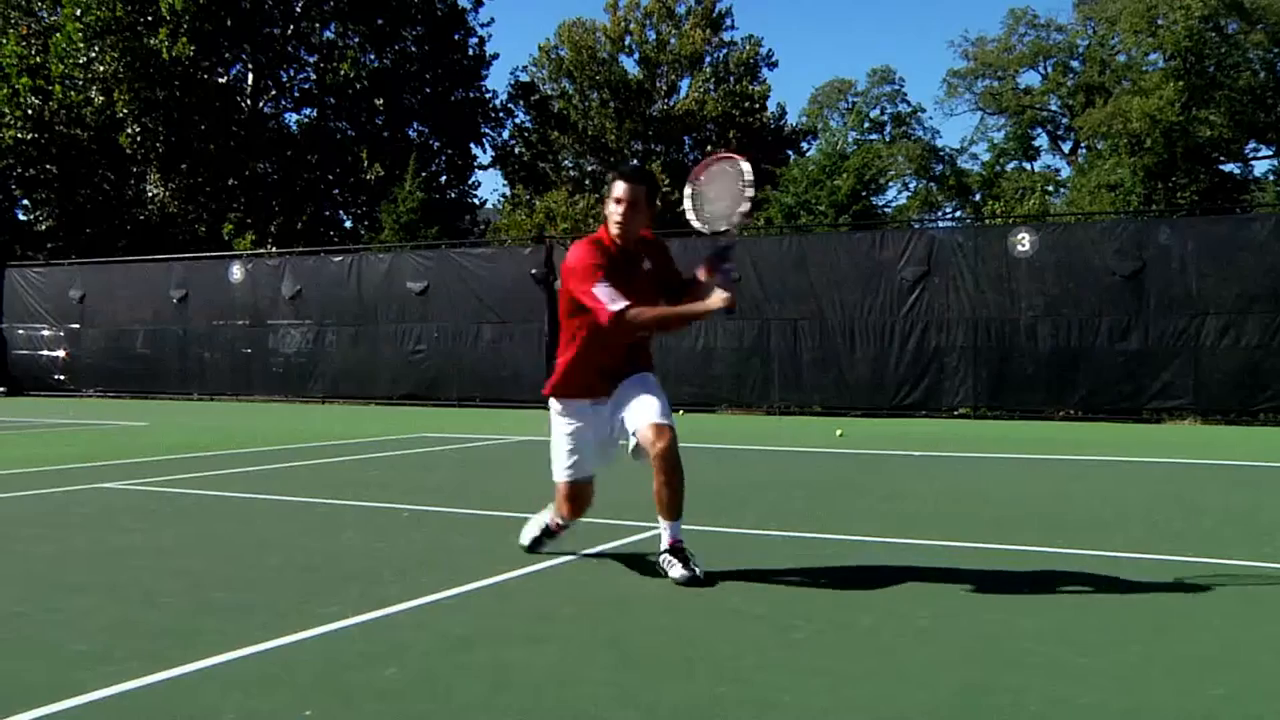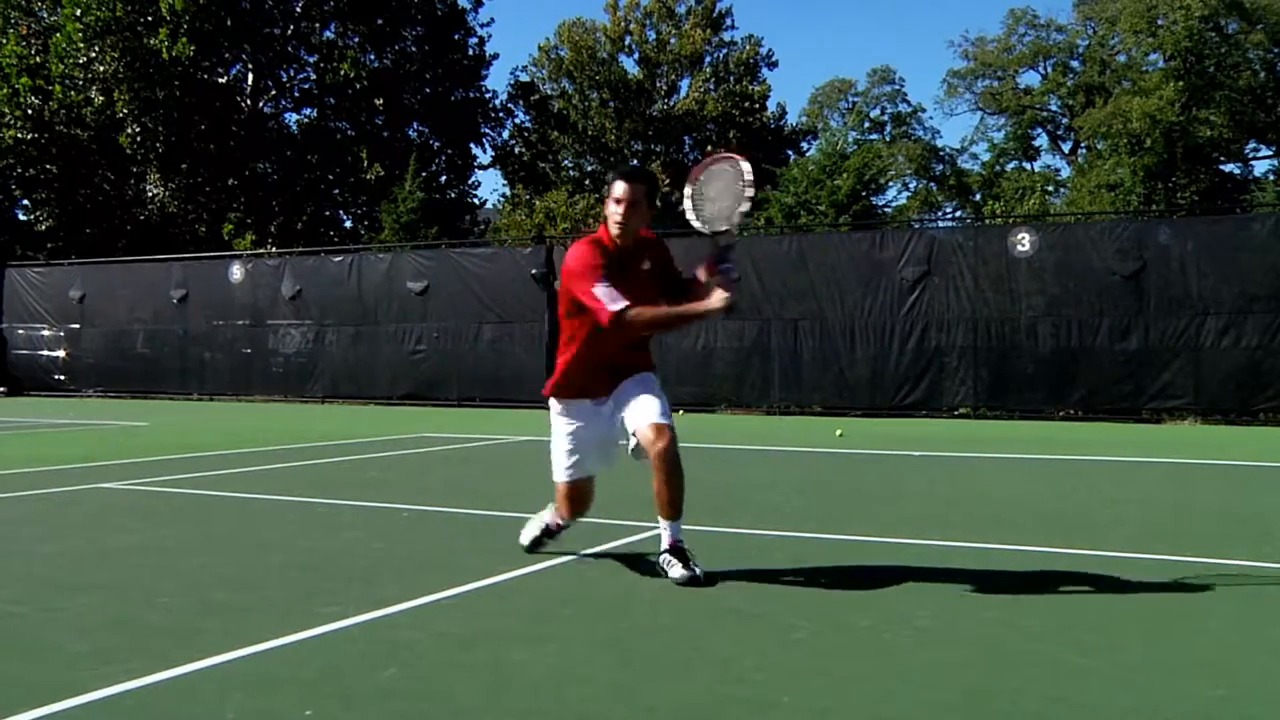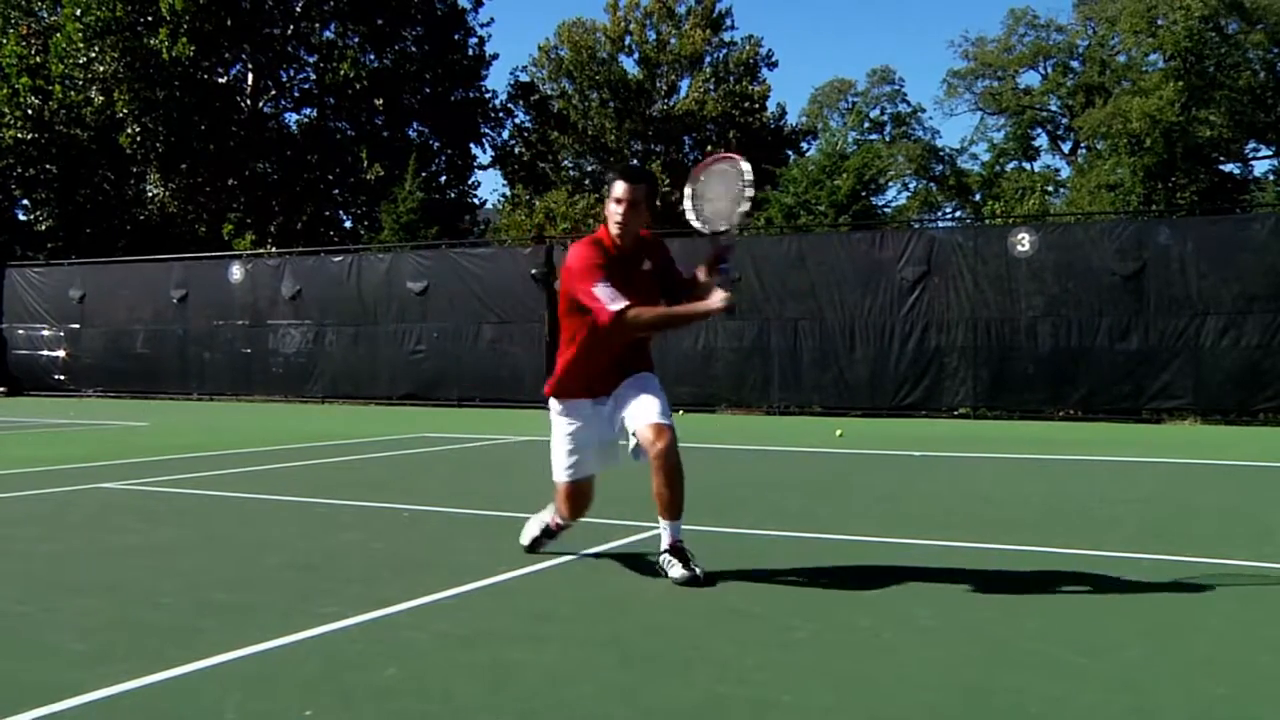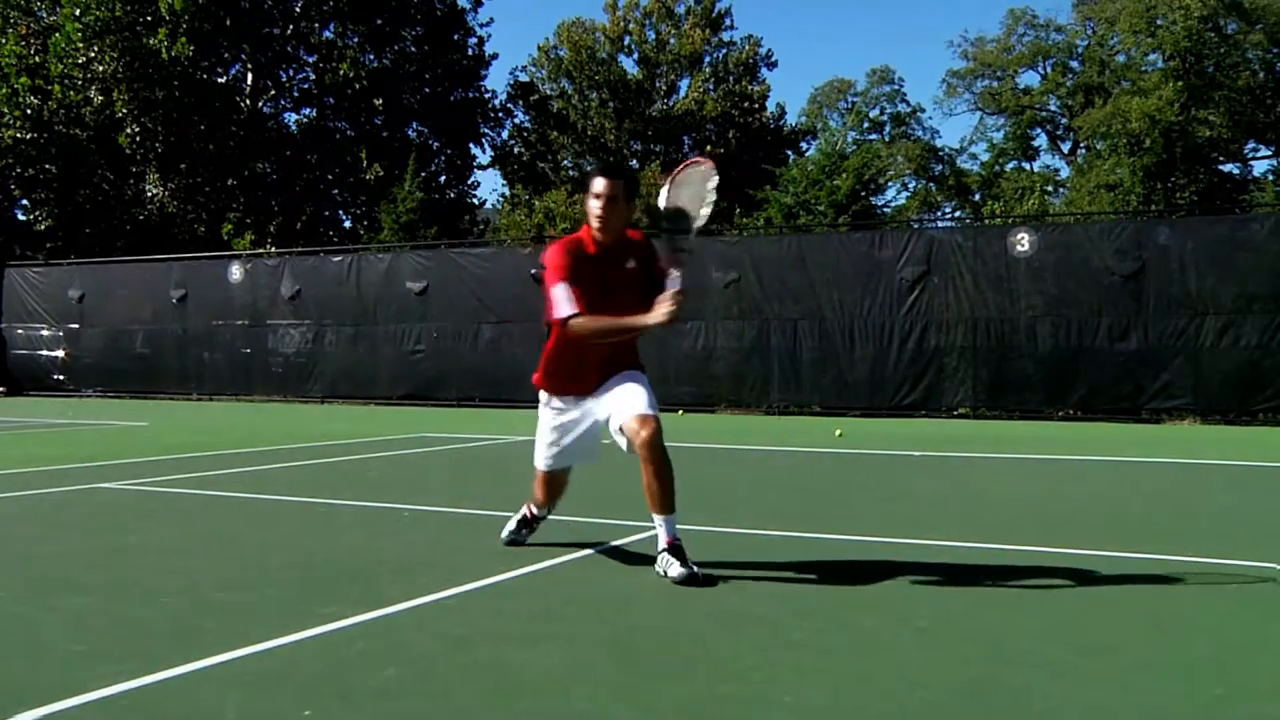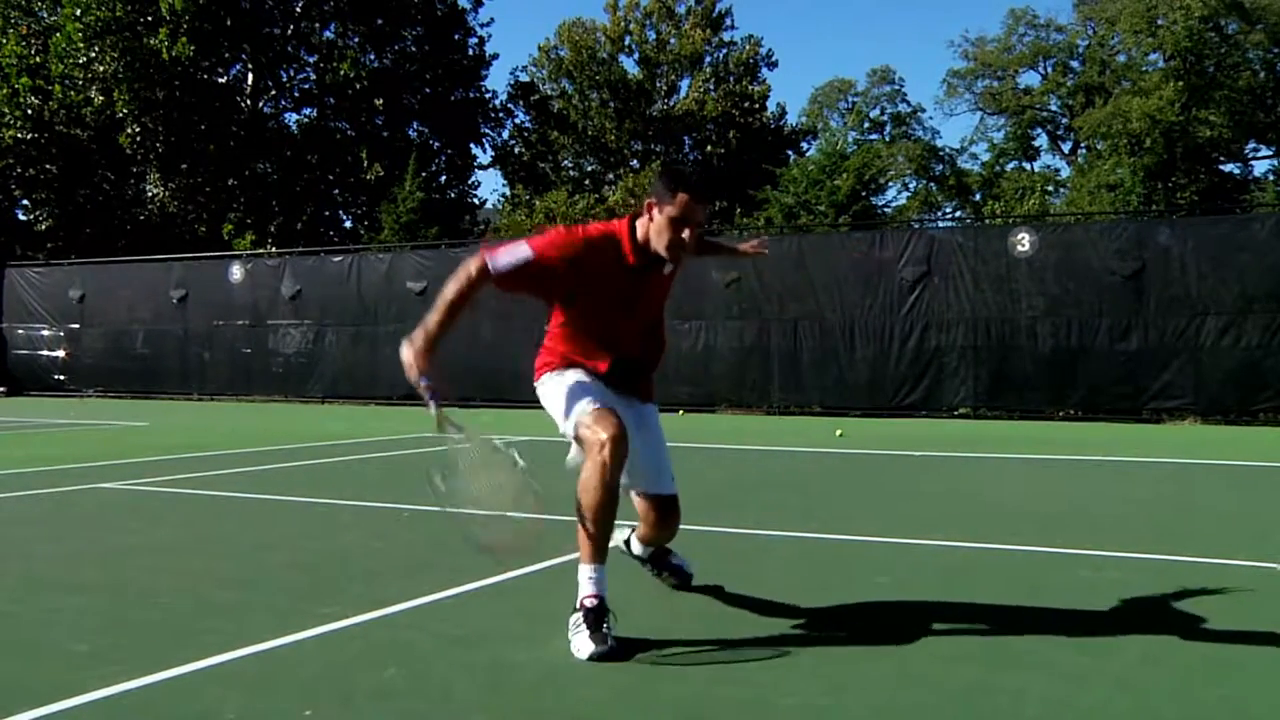
dt=1s
person 1, frame 1
left shoulder: (653, 247)
right shoulder: (581, 256)
left elbow: (671, 304)
right elbow: (629, 319)
left wrist: (706, 278)
right wrist: (705, 305)
left hip: (630, 377)
right hip: (575, 388)
left knee: (661, 440)
right knee: (574, 506)
left ankle: (672, 547)
right ankle: (555, 517)
person 1, frame 2
left shoulder: (654, 248)
right shoulder: (583, 256)
left elbow: (674, 301)
right elbow: (628, 319)
left wrist: (702, 284)
right wrist: (702, 307)
left hip: (631, 376)
right hip: (575, 387)
left knee: (661, 440)
right knee: (574, 505)
left ankle: (672, 546)
right ankle: (556, 516)
person 1, frame 3
left shoulder: (654, 249)
right shoulder: (583, 256)
left elbow: (676, 300)
right elbow: (628, 319)
left wrist: (699, 284)
right wrist: (702, 307)
left hip: (629, 377)
right hip: (574, 388)
left knee: (661, 441)
right knee: (573, 507)
left ankle: (672, 546)
right ankle: (555, 517)
person 1, frame 4
left shoulder: (641, 248)
right shoulder: (561, 255)
left elbow: (661, 301)
right elbow: (575, 327)
left wrist: (672, 286)
right wrist: (646, 321)
left hip: (619, 374)
right hip: (564, 386)
left knee: (647, 431)
right knee: (547, 491)
left ankle: (668, 545)
right ankle: (533, 510)
person 1, frame 5
left shoulder: (667, 246)
right shoulder: (581, 247)
right elbow: (481, 266)
left wrist: (730, 250)
right wrist: (428, 334)
left hip: (633, 388)
right hip: (572, 375)
left knee: (664, 518)
right knee: (609, 439)
left ankle: (642, 543)
right ankle: (589, 604)
